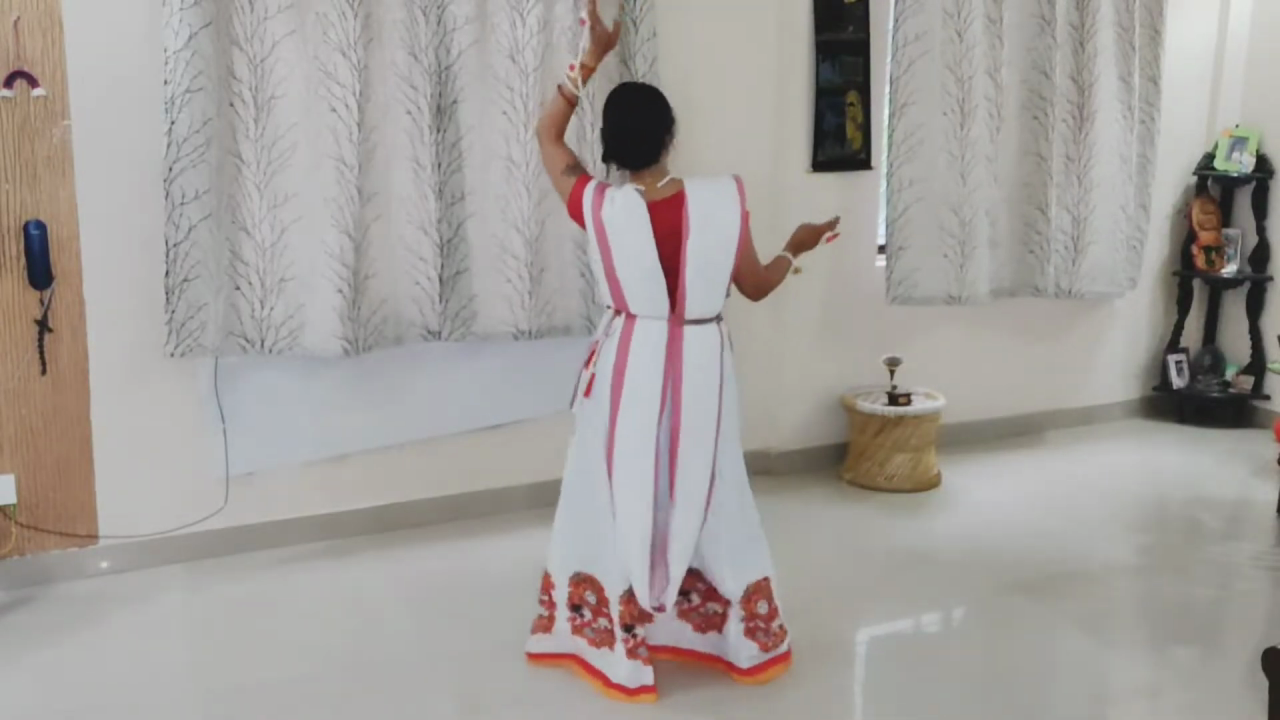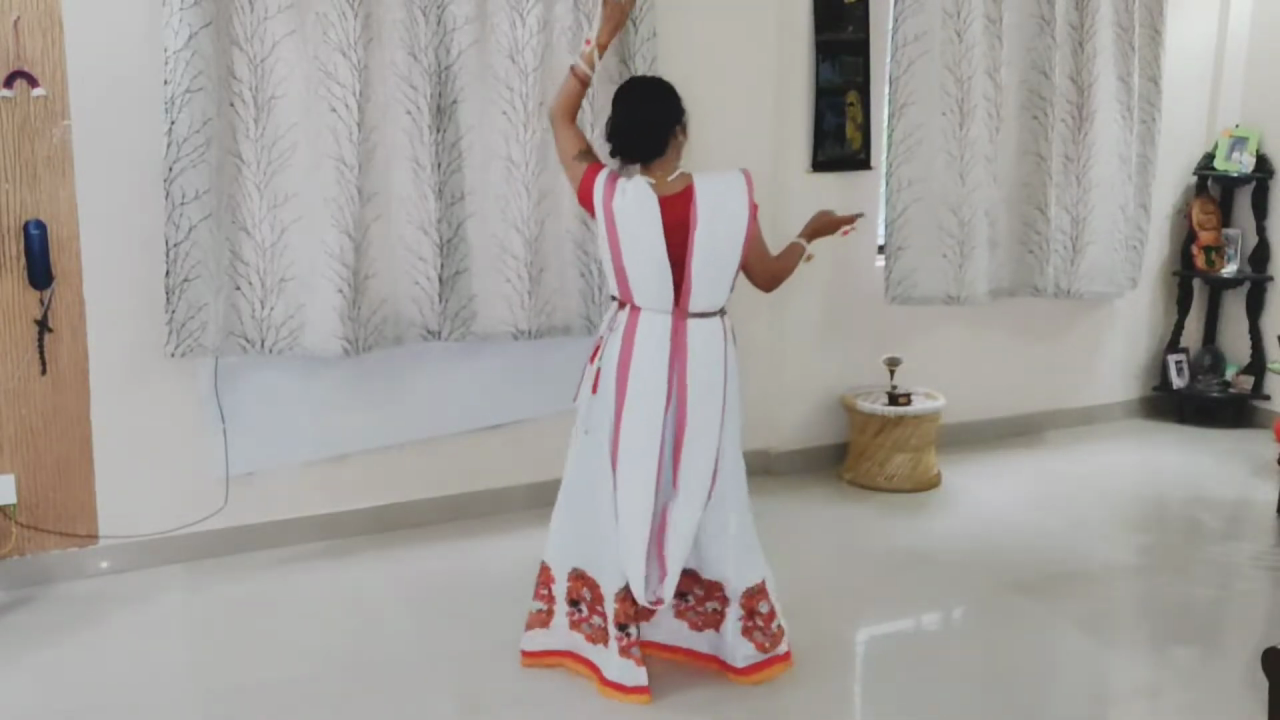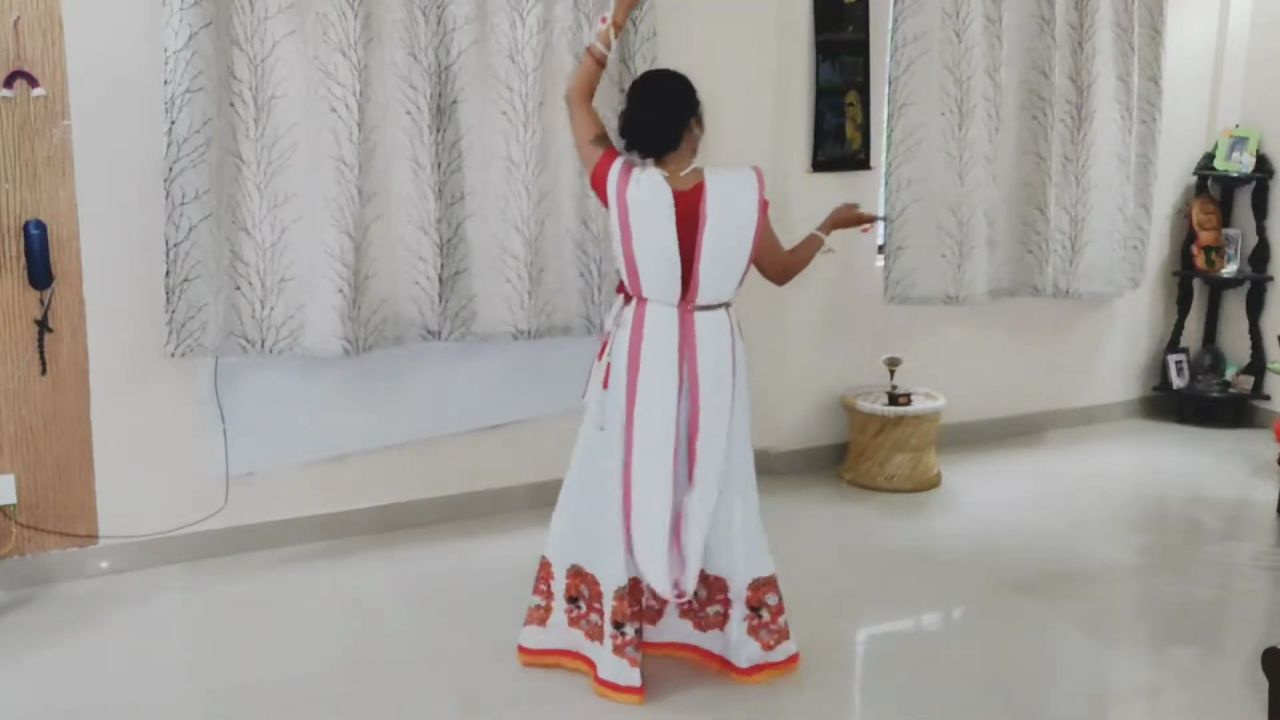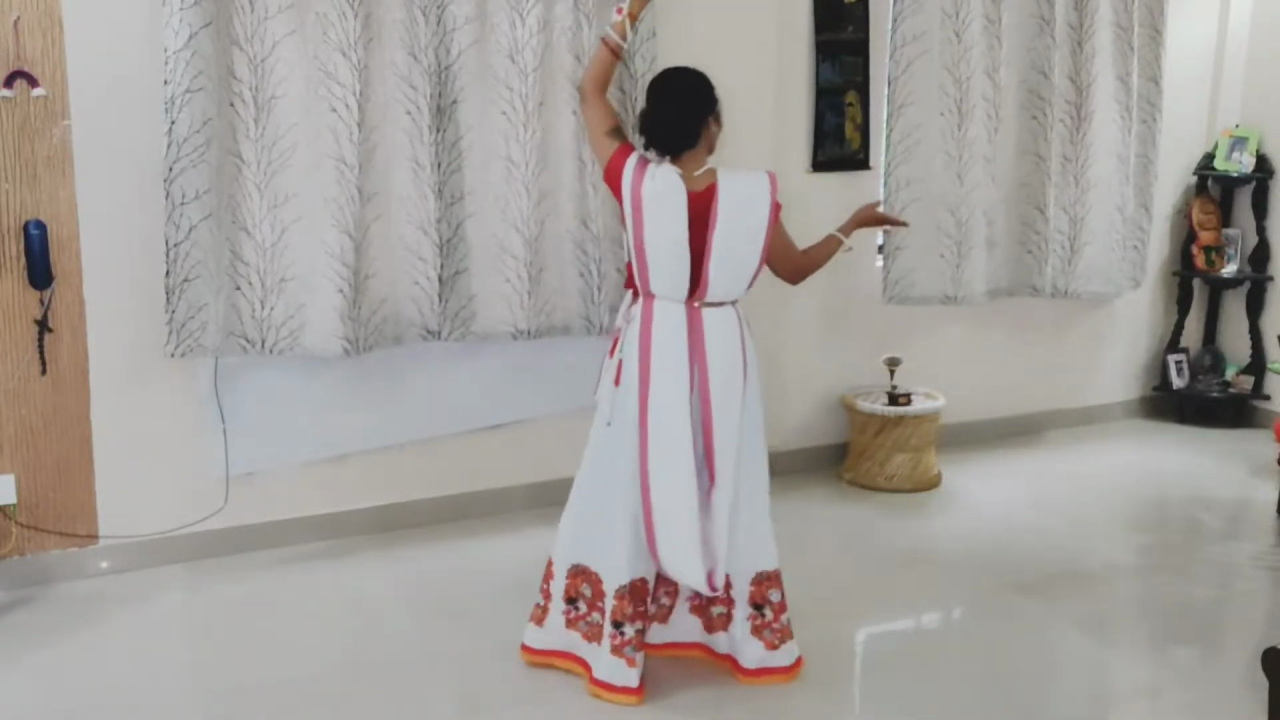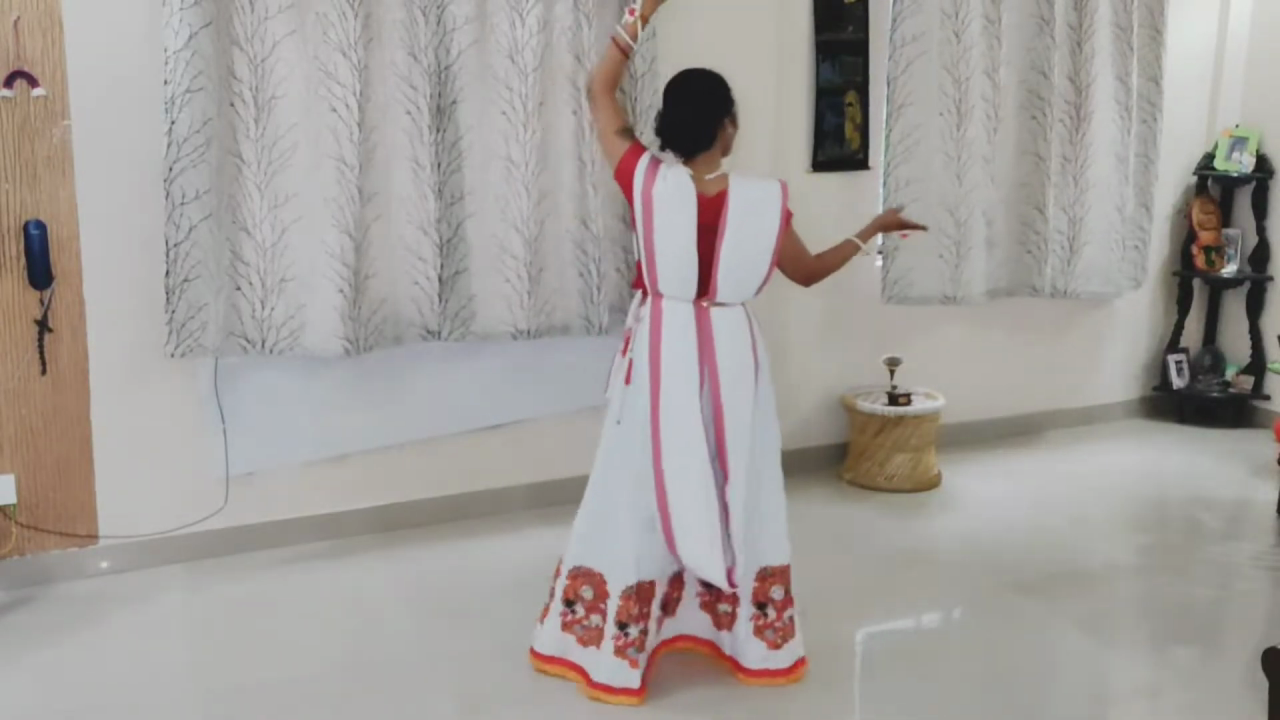
dt=0.1s
person 1, frame 1
left shoulder: (601, 207)
right shoulder: (718, 201)
left elbow: (547, 135)
right elbow: (755, 287)
left wrist: (590, 58)
right wrist: (795, 247)
left hip: (627, 366)
right hip: (697, 368)
left knee: (612, 503)
right knee: (705, 501)
left ankle: (617, 655)
right ankle: (751, 645)
person 1, frame 2
left shoulder: (610, 198)
right shoulder: (728, 195)
left elbow: (560, 120)
right elbow: (766, 278)
right wrist: (810, 235)
left hip: (632, 361)
right hip: (702, 363)
left knee: (612, 501)
right knee: (704, 500)
left ankle: (613, 653)
right ankle: (749, 644)
person 1, frame 3
left shoulder: (623, 188)
right shoulder: (739, 193)
left elbow: (577, 103)
right elbow: (782, 270)
right wrist: (828, 227)
left hip: (638, 355)
right hip: (708, 357)
left knee: (618, 493)
right knee: (713, 496)
left ankle: (612, 653)
right ankle: (749, 641)
person 1, frame 4
left shoulder: (638, 182)
right shoulder: (752, 195)
left elbow: (591, 93)
right elbow: (796, 269)
right wrist: (849, 227)
left hip: (650, 353)
right hip: (719, 355)
left knee: (628, 493)
right knee: (726, 495)
left ankle: (609, 654)
right ankle: (756, 642)
person 1, frame 5
left shoulder: (648, 183)
right shoulder: (761, 202)
left elbow: (600, 94)
right elbow: (808, 271)
right wrist: (869, 233)
left hip: (659, 355)
right hip: (729, 356)
left knee: (637, 494)
right knee: (739, 495)
left ankle: (607, 653)
right ankle: (755, 643)
